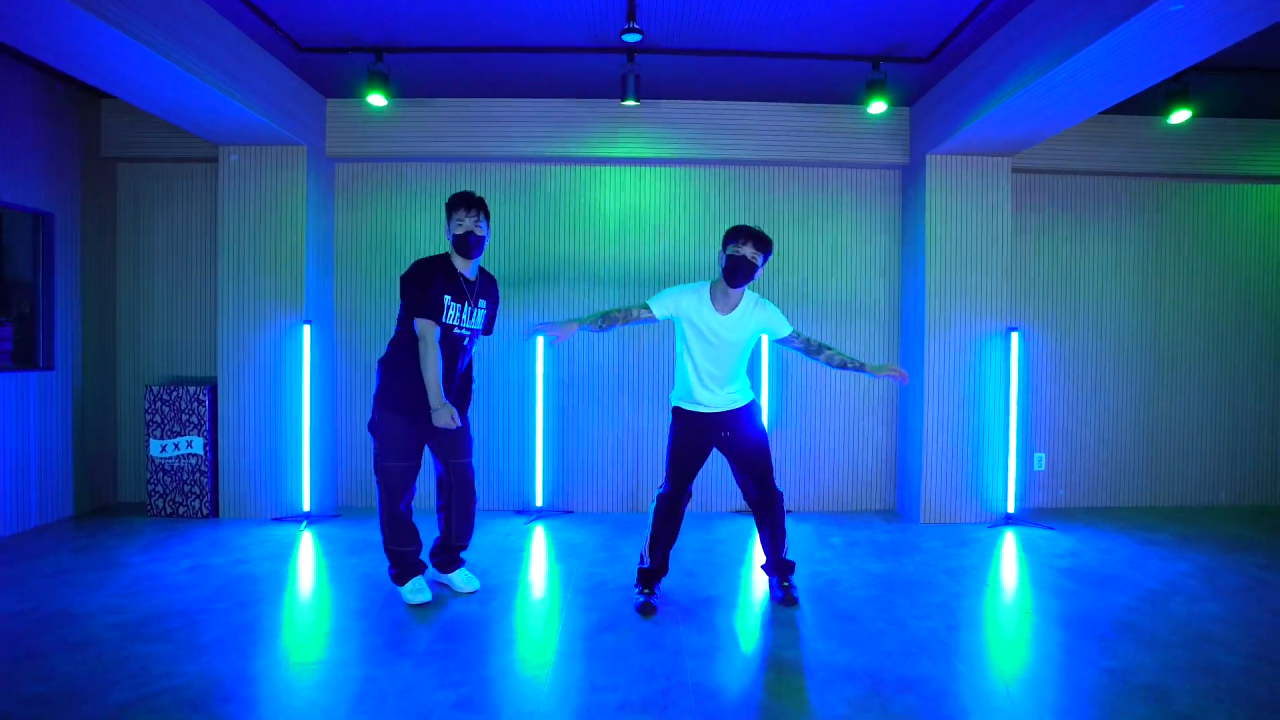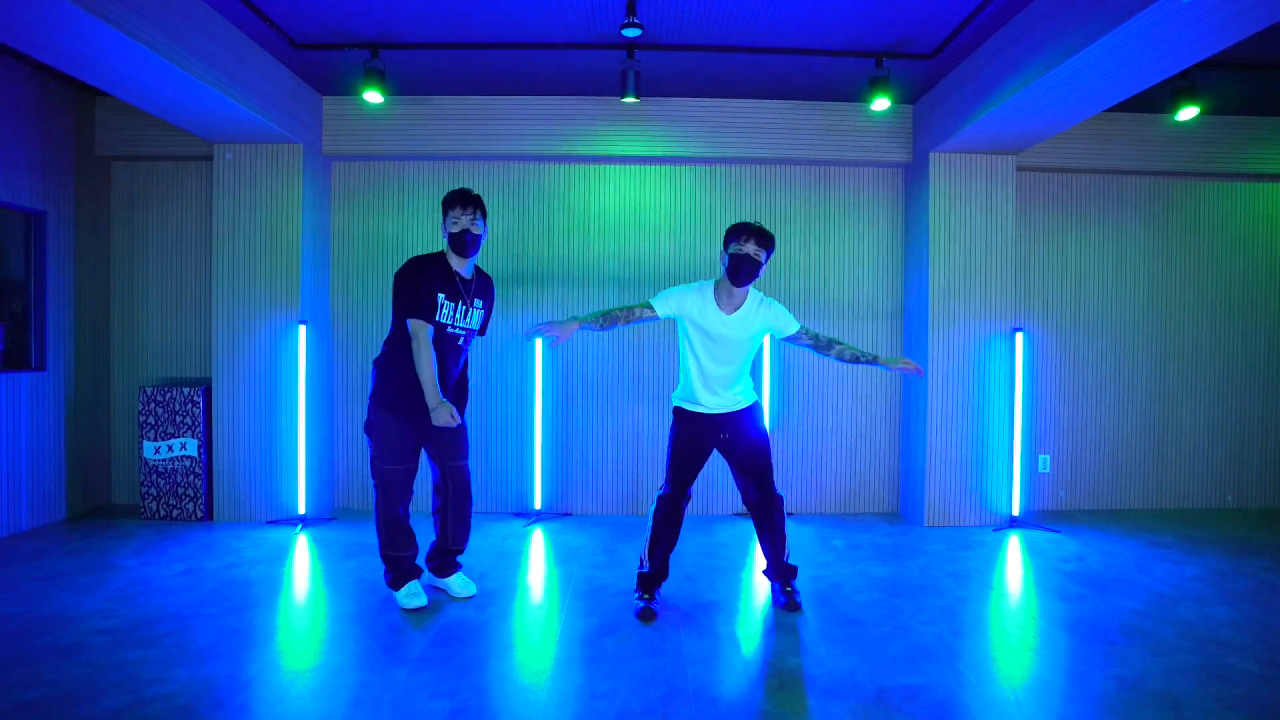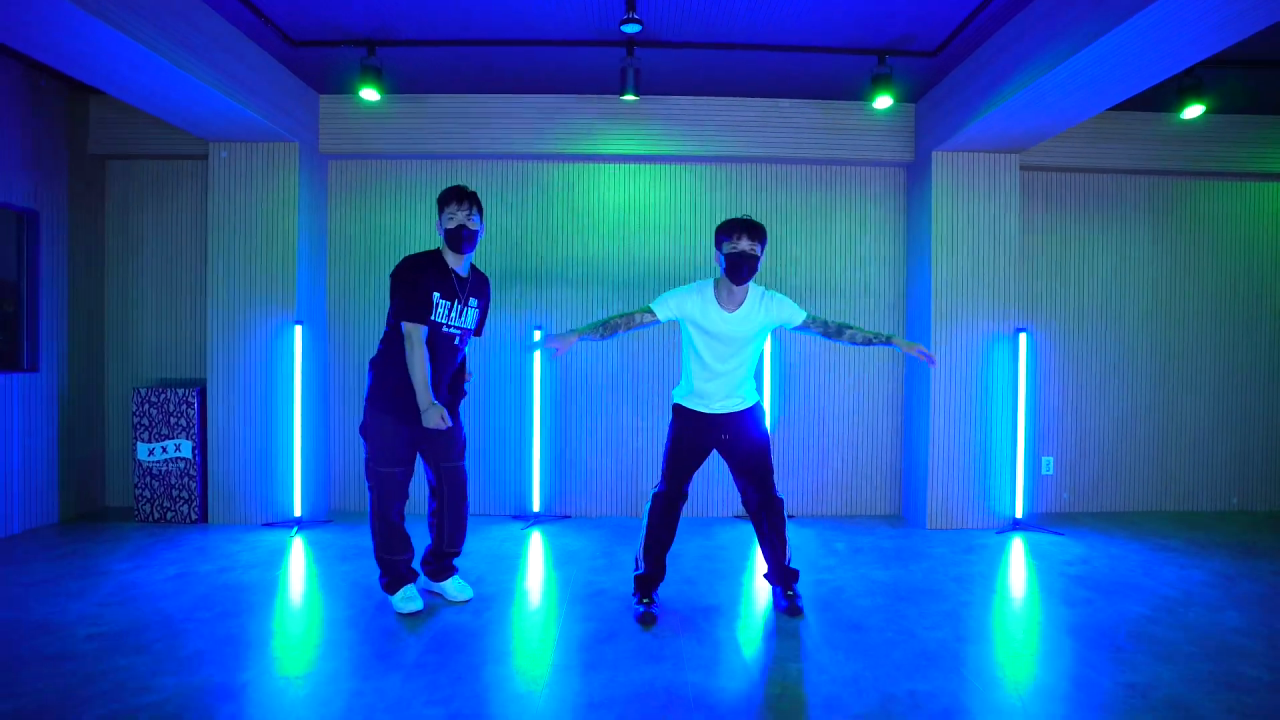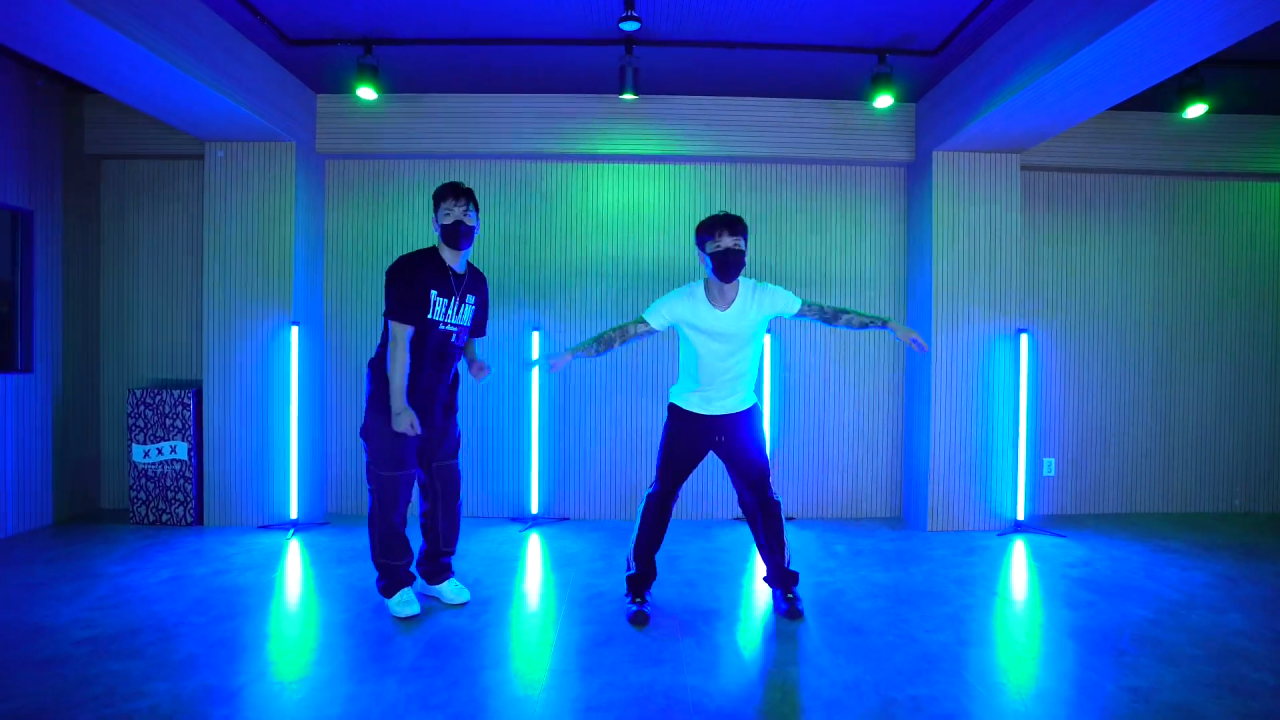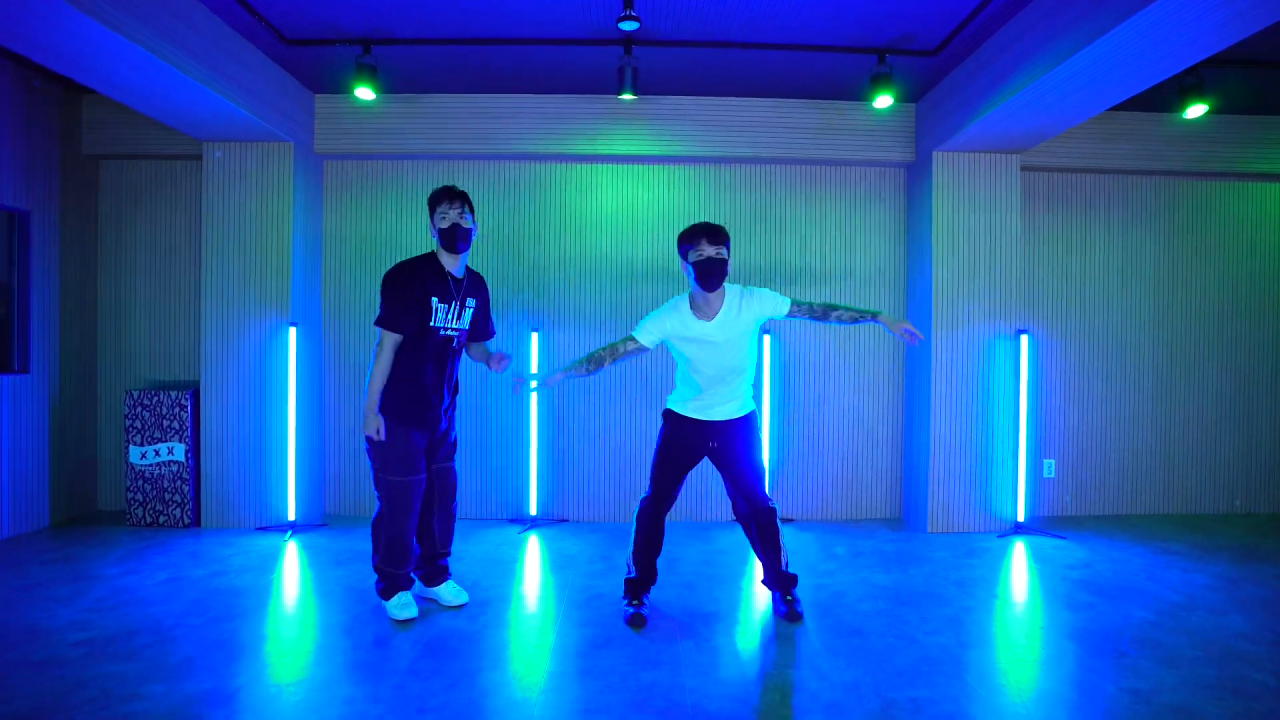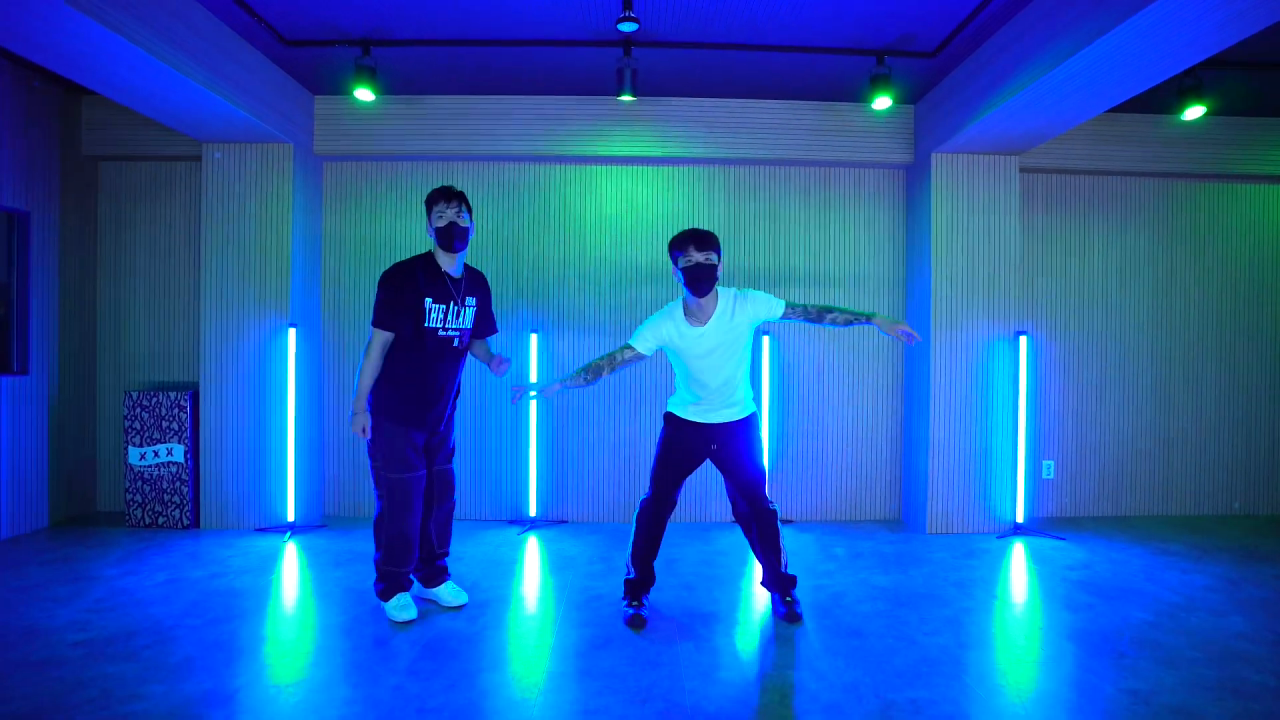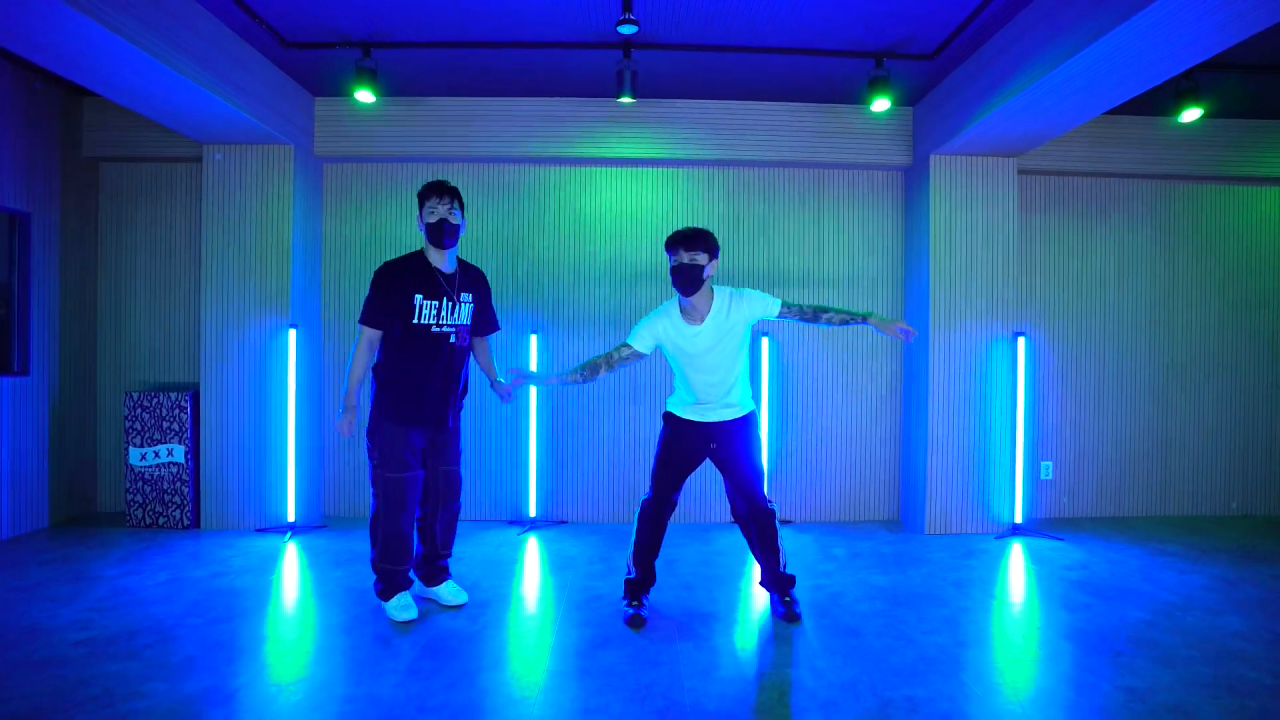
dt=0.1s
person 1, frame 1
left shoulder: (487, 286)
right shoulder: (423, 274)
right elbow: (428, 340)
right wrist: (436, 402)
left hip: (452, 401)
right hip: (401, 398)
left knee: (460, 483)
right knee: (396, 487)
left ankle: (448, 562)
right ankle: (406, 571)
person 1, frame 2
left shoulder: (484, 286)
right shoulder: (417, 272)
right elbow: (420, 338)
left wrist: (455, 395)
right wrist: (434, 401)
left hip: (448, 402)
right hip: (397, 400)
left knee: (457, 486)
right knee: (394, 490)
left ankle: (444, 566)
right ankle: (402, 575)
person 1, frame 3
left shoulder: (480, 284)
right shoulder: (413, 271)
right elbow: (413, 339)
left wrist: (462, 375)
right wrist: (425, 403)
left hip: (445, 403)
right hip: (394, 401)
left knee: (452, 489)
right knee: (389, 492)
left ankle: (440, 570)
right ankle: (397, 579)
person 1, frame 4
left shoulder: (475, 282)
right shoulder: (410, 270)
right elbow: (398, 338)
left wrist: (473, 362)
right wrist: (398, 405)
left hip: (440, 405)
right hip: (395, 405)
left knee: (444, 490)
right knee: (391, 495)
left ankle: (434, 573)
right ankle: (394, 582)
person 1, frame 5
left shoulder: (475, 285)
right shoulder: (407, 276)
right elbow: (388, 343)
left wrist: (490, 358)
right wrist: (371, 408)
left hip: (439, 409)
right hip: (399, 410)
left knee: (440, 493)
right knee: (400, 499)
left ankle: (432, 575)
right ankle: (393, 584)
person 1, frame 6
left shoulder: (477, 285)
right shoulder: (403, 277)
right elbow: (379, 341)
left wrist: (495, 362)
right wrist: (361, 404)
left hip: (441, 411)
right hip: (396, 412)
left knee: (440, 494)
right knee: (400, 500)
left ankle: (432, 576)
right ankle: (394, 586)
person 1, frame 7
left shoulder: (475, 281)
right shoulder: (394, 275)
right elbow: (368, 339)
left wrist: (494, 380)
right wrist: (350, 402)
left hip: (446, 411)
right hip: (397, 412)
left knee: (444, 494)
right knee: (395, 499)
left ankle: (433, 575)
right ankle: (393, 585)
person 2, frame 1
left shoulder: (762, 312)
right shoulder: (683, 299)
left elbow: (809, 346)
right elbow: (628, 315)
left wrist: (870, 368)
right wrist: (575, 325)
left hip: (741, 413)
right hip: (690, 415)
left knee: (766, 494)
right knee: (672, 495)
left ankle: (779, 573)
right ankle: (648, 580)
person 2, frame 2
left shoulder: (767, 311)
right shoulder: (687, 298)
left elbow: (819, 341)
right elbow: (629, 314)
left wrist: (883, 360)
right wrist: (574, 324)
left hip: (742, 415)
right hip: (691, 415)
left knee: (764, 498)
right knee: (672, 497)
left ankle: (781, 578)
right ankle: (648, 584)
person 2, frame 3
left shoulder: (771, 305)
right shoulder: (688, 299)
left elbow: (828, 328)
right elbow: (632, 319)
left wrist: (893, 341)
right wrist: (577, 335)
left hip: (743, 416)
right hip: (692, 415)
left knee: (764, 499)
right knee: (668, 496)
left ankle: (782, 581)
right ankle: (646, 587)
person 2, frame 4
left shoulder: (764, 298)
right shoulder: (680, 304)
left elbow: (824, 313)
right elbow: (625, 333)
left wrist: (888, 324)
right wrist: (570, 354)
left hip: (740, 417)
right hip: (687, 417)
left knee: (761, 501)
right knee: (660, 496)
left ankle: (783, 585)
right ankle: (638, 588)
person 2, frame 5
left shoulder: (753, 302)
right shoulder: (668, 318)
left elbow: (815, 311)
right elbow: (616, 351)
left wrist: (880, 318)
right wrist: (561, 374)
left hip: (737, 423)
right hip: (684, 422)
left knee: (756, 507)
right knee: (655, 502)
left ankle: (781, 587)
right ankle: (636, 591)
person 2, frame 6
left shoulder: (748, 305)
right shoulder: (663, 324)
left elbow: (809, 312)
right elbow: (613, 361)
left wrist: (875, 320)
right wrist: (555, 385)
left hip: (737, 425)
right hip: (684, 424)
left knee: (755, 507)
right knee: (655, 504)
left ankle: (781, 588)
right ankle: (636, 592)
person 2, frame 7
left shoulder: (744, 303)
right shoulder: (660, 322)
left elbow: (804, 312)
right elbow: (610, 360)
left wrist: (871, 320)
right wrist: (551, 379)
left hip: (737, 423)
right hip: (683, 423)
left knee: (754, 507)
right knee: (656, 505)
left ankle: (780, 588)
right ankle: (636, 592)
